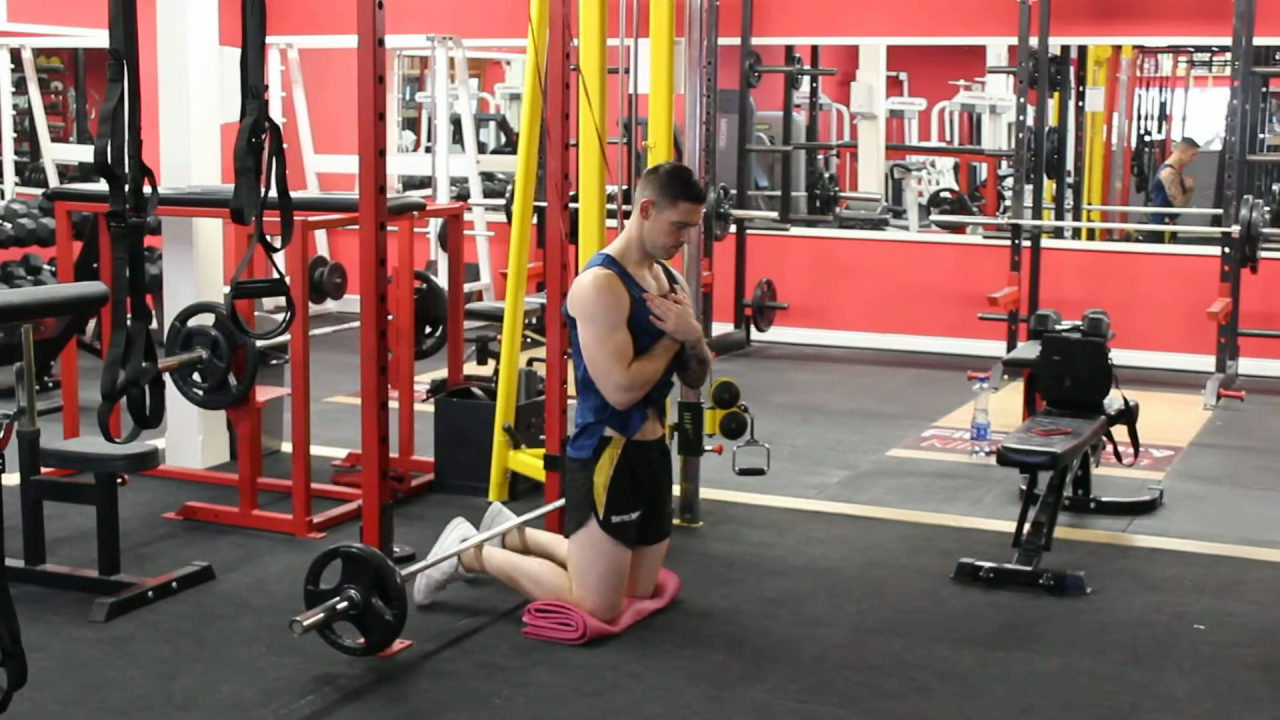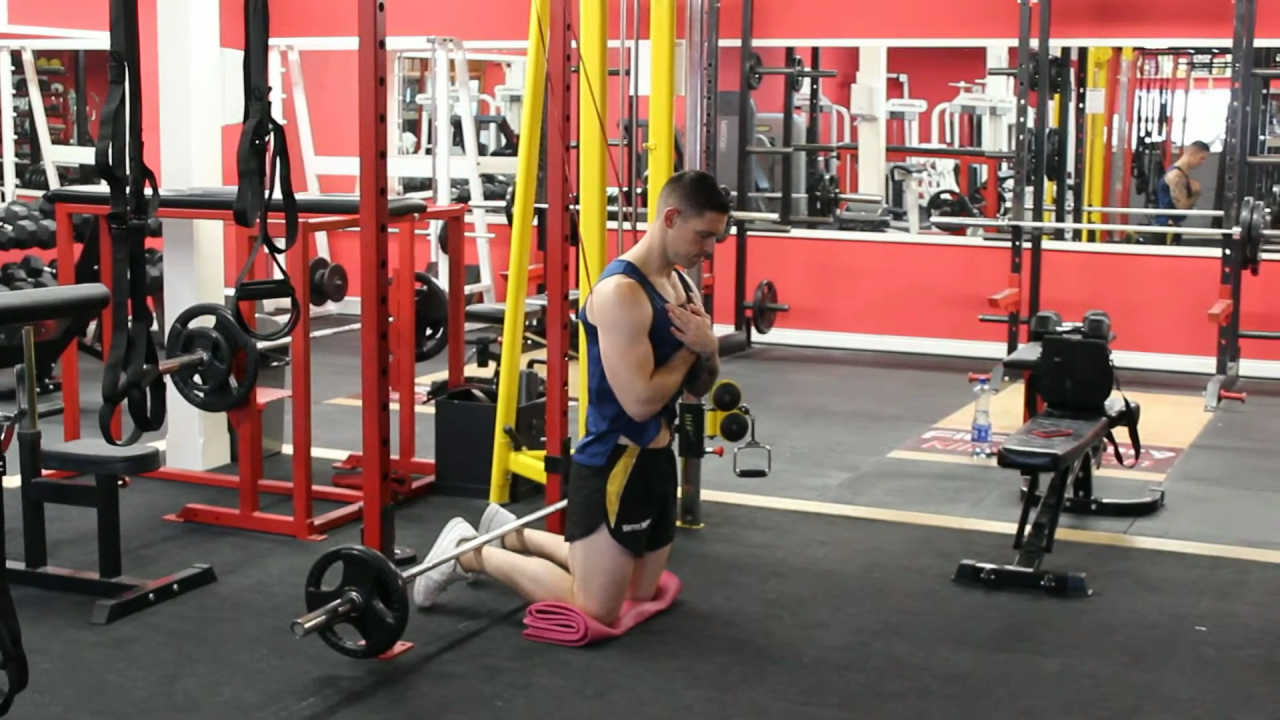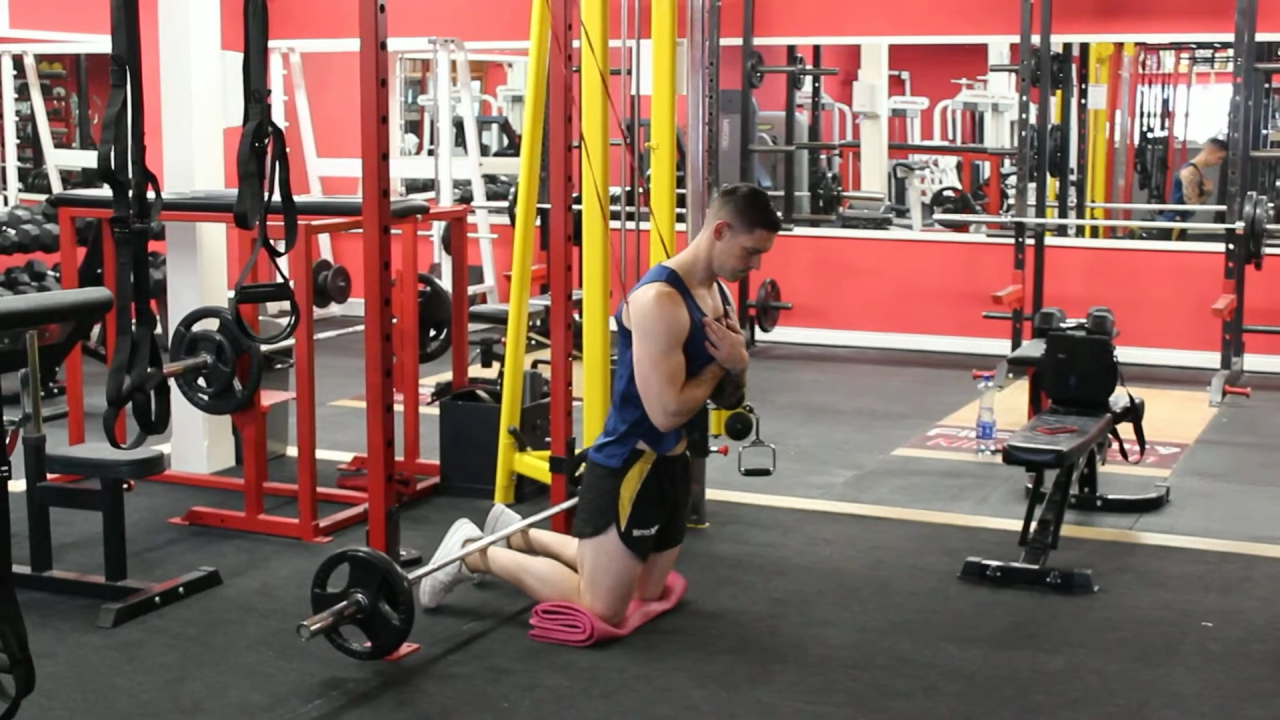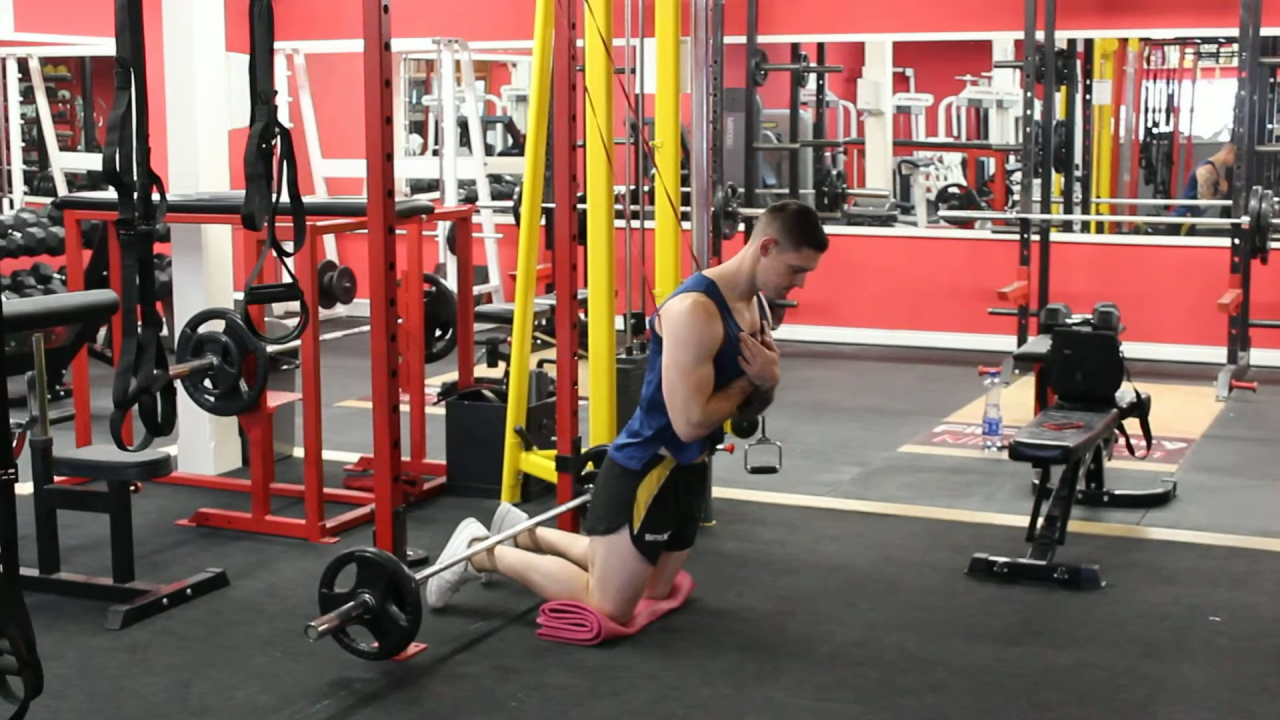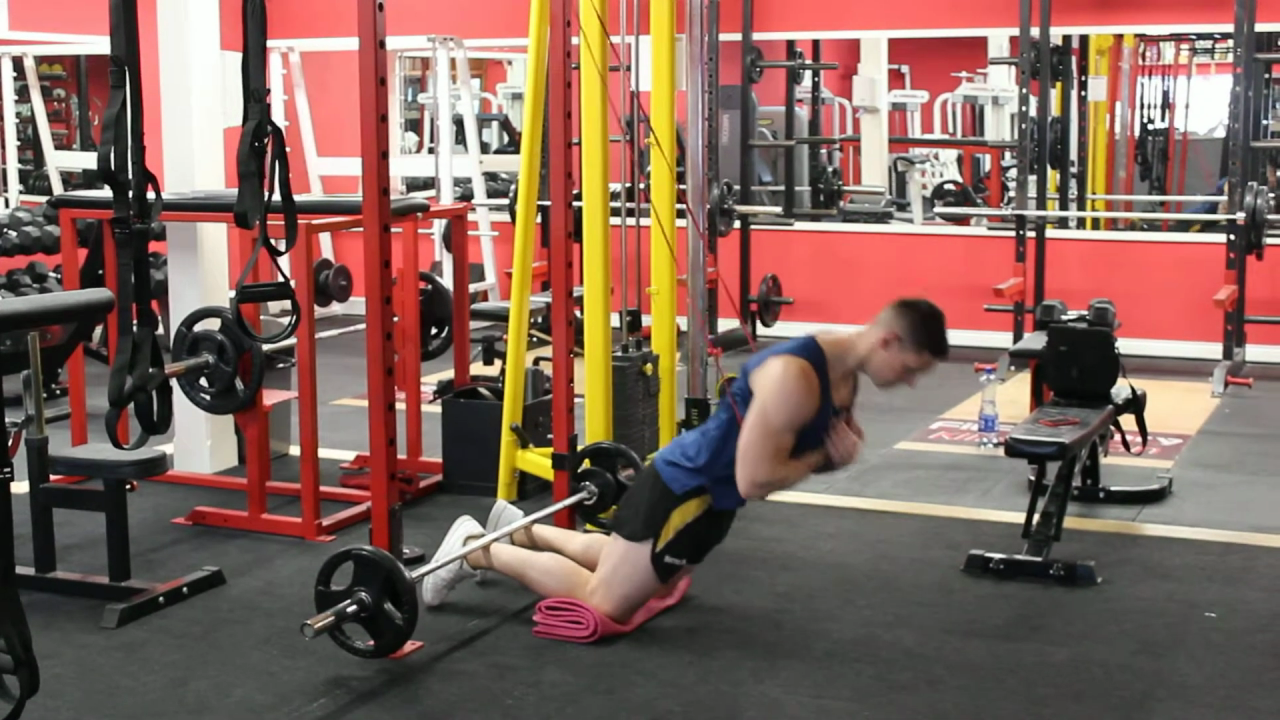
dt=1s
person 1, frame 1
left shoulder: (670, 279)
right shoulder: (599, 284)
left elbow: (696, 377)
right elbow: (620, 390)
left wrist: (693, 336)
right wrist: (672, 336)
left hip: (651, 449)
right hip: (605, 455)
left knee: (638, 590)
right knee: (595, 610)
left ankle: (511, 535)
right ankle: (469, 552)
person 1, frame 2
left shoulder: (682, 285)
right shoulder: (620, 292)
left elbow: (699, 386)
right elbow: (640, 401)
left wrist: (708, 347)
right wrist: (690, 346)
left hip: (656, 457)
right hip: (615, 464)
left knee: (640, 593)
right knee: (595, 610)
left ankle: (511, 534)
right ankle: (468, 552)
person 1, frame 3
left shoulder: (718, 294)
right shoulder: (659, 300)
left elbow: (724, 394)
right elbow: (666, 412)
left wrist: (738, 363)
right wrist: (719, 364)
left hip: (670, 464)
right hip: (629, 468)
left knee: (646, 592)
right knee: (601, 610)
left ankle: (516, 535)
right ankle: (474, 553)
person 1, frame 4
left shoulder: (755, 305)
right shoulder: (695, 310)
left elbow: (751, 405)
right elbow: (691, 423)
left wrist: (767, 380)
right wrist: (749, 378)
left hip: (686, 469)
right hip: (646, 470)
left knee: (654, 590)
right knee: (608, 609)
left ankle: (524, 533)
right ankle: (482, 552)
person 1, frame 5
left shoulder: (844, 370)
right shoulder: (796, 376)
left elbow: (813, 443)
right elbow: (754, 480)
left wrist: (840, 450)
right wrist: (825, 455)
left hip: (709, 495)
right hip: (683, 493)
left knee: (634, 576)
right knee: (605, 603)
left ankle: (522, 529)
right ankle: (480, 549)
